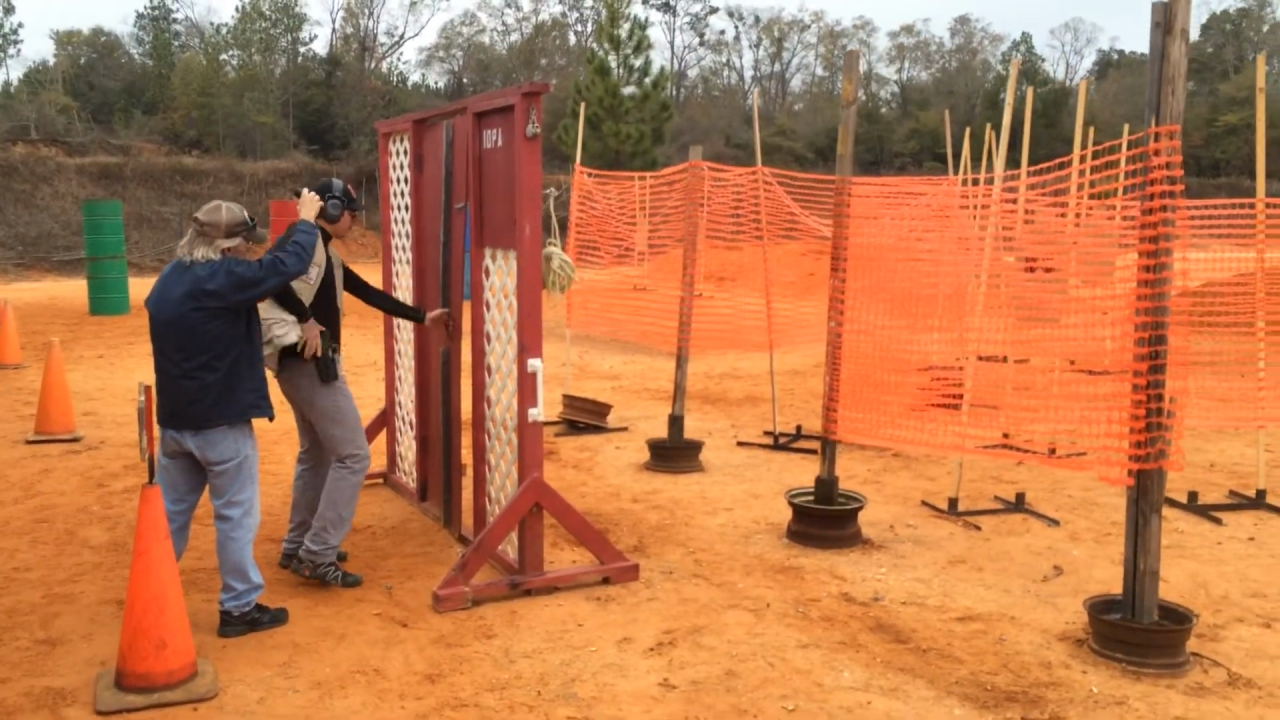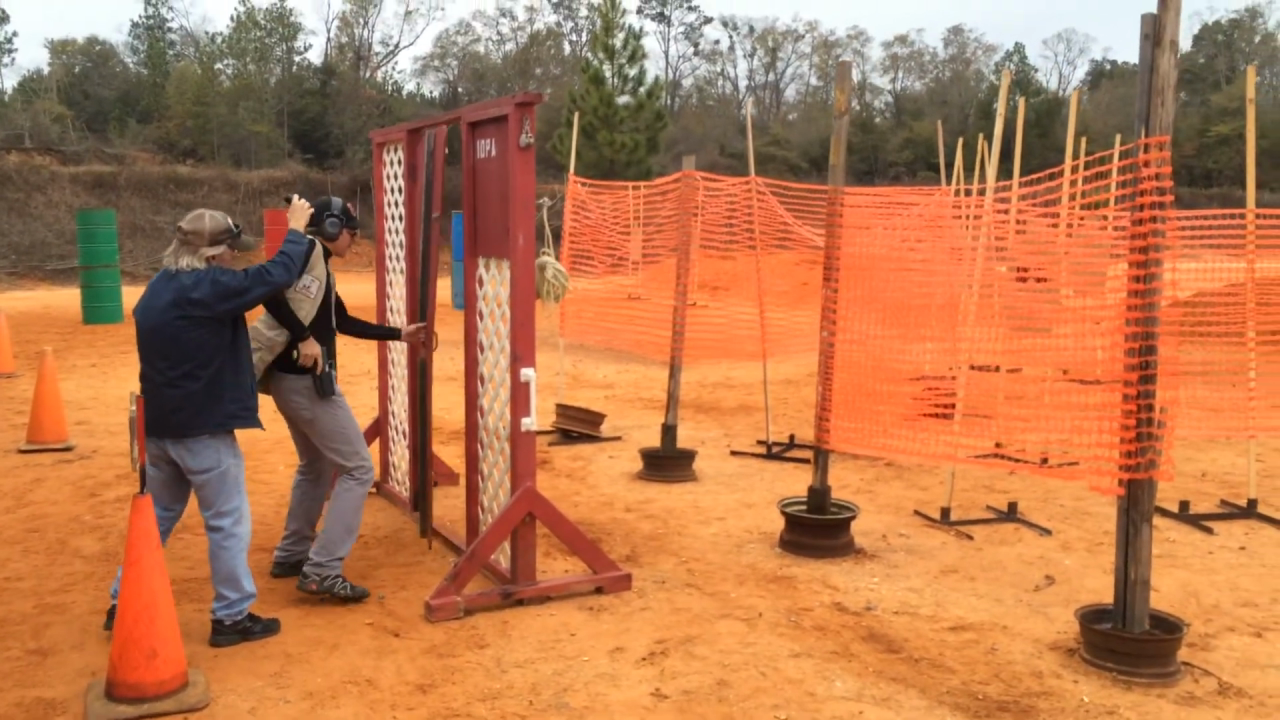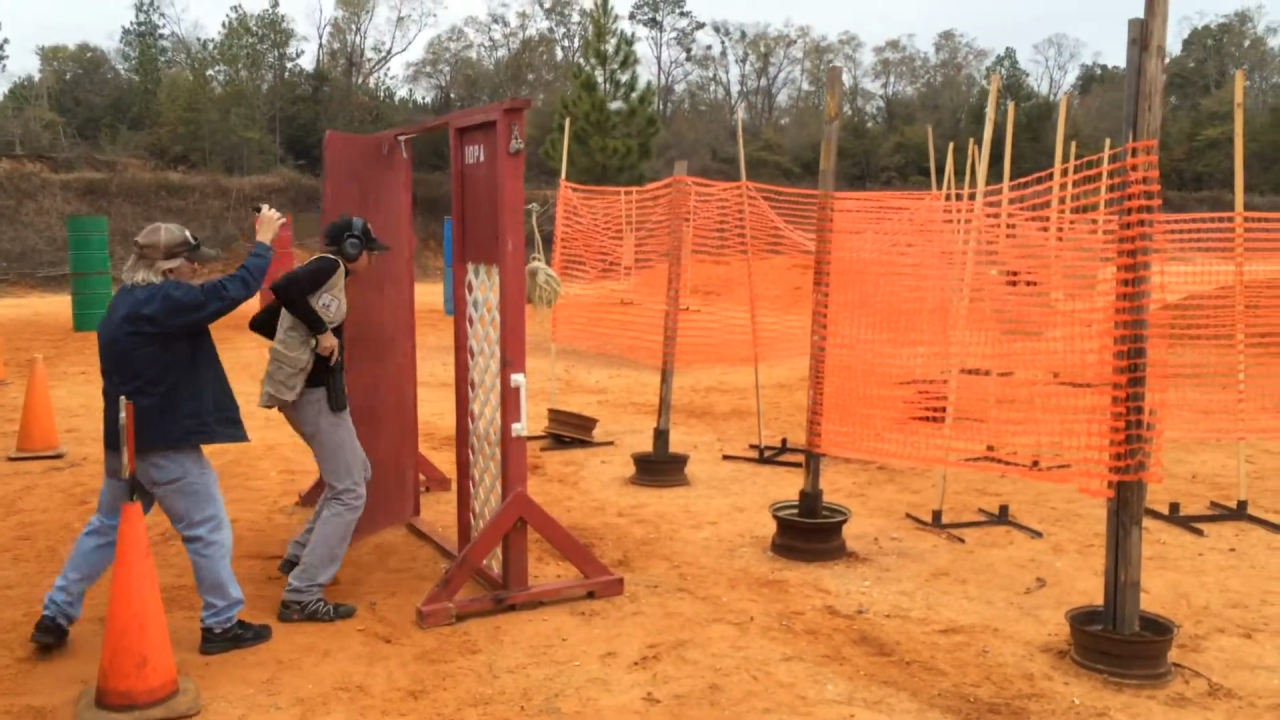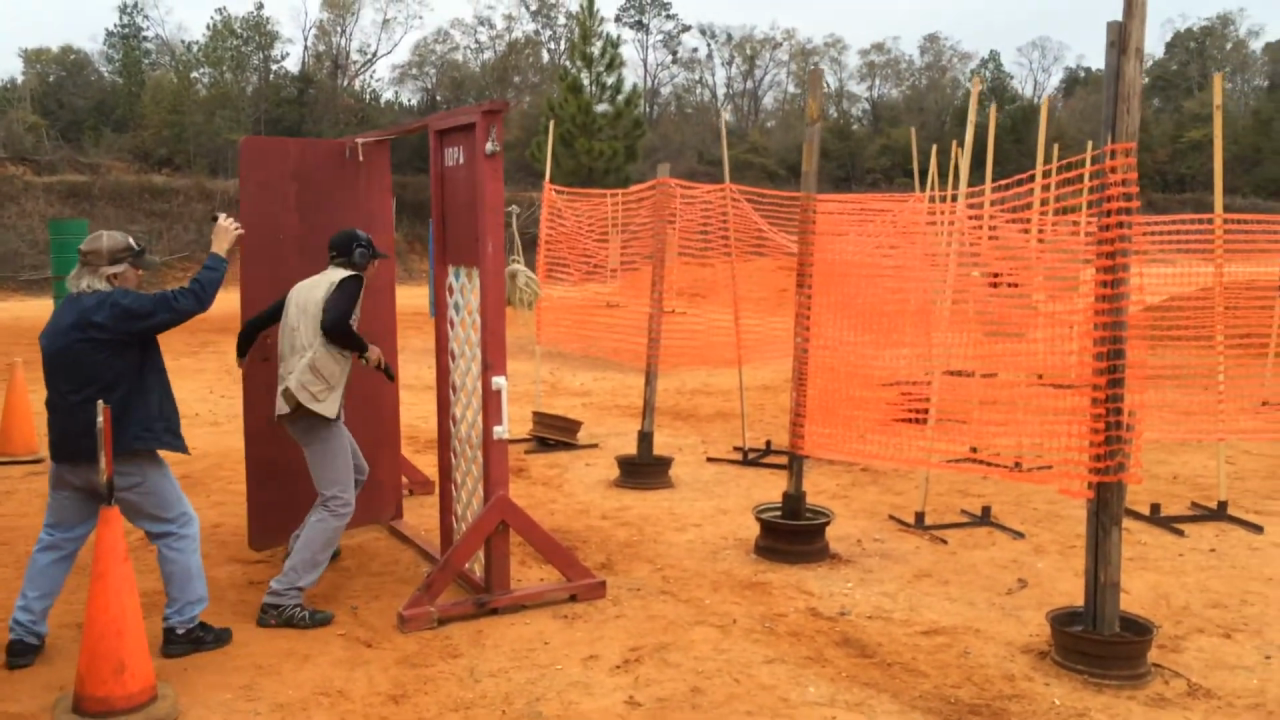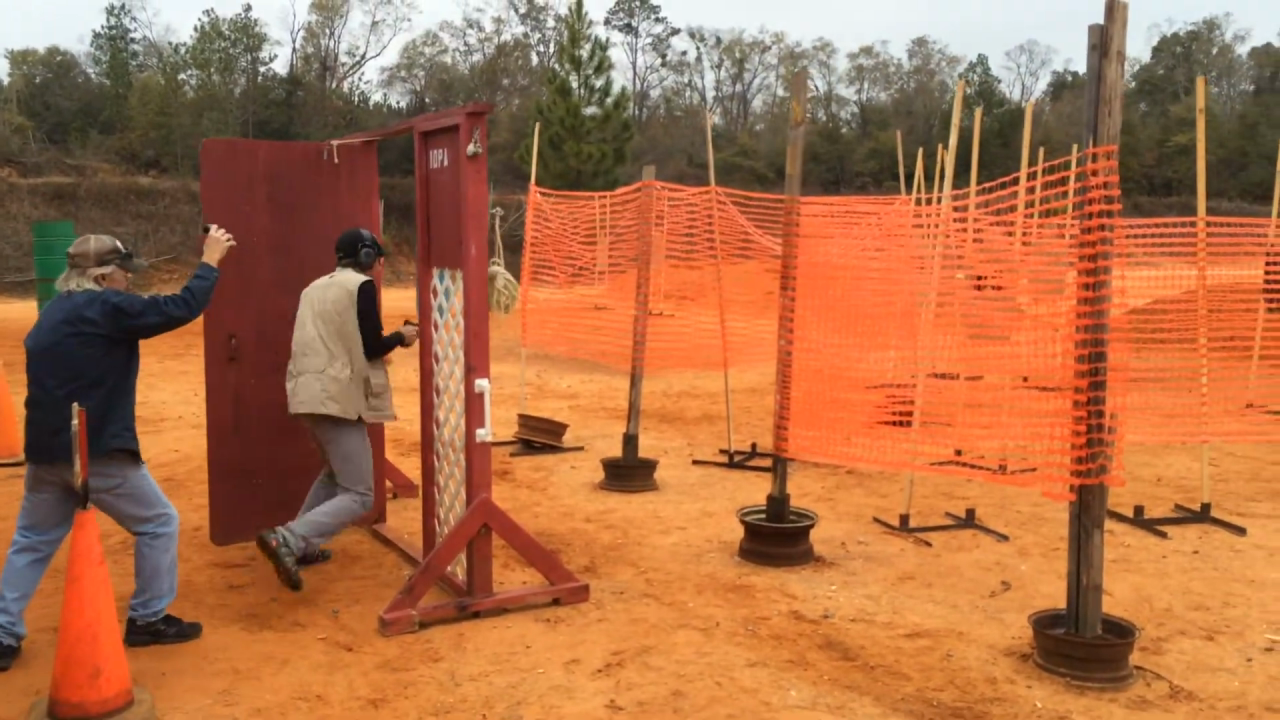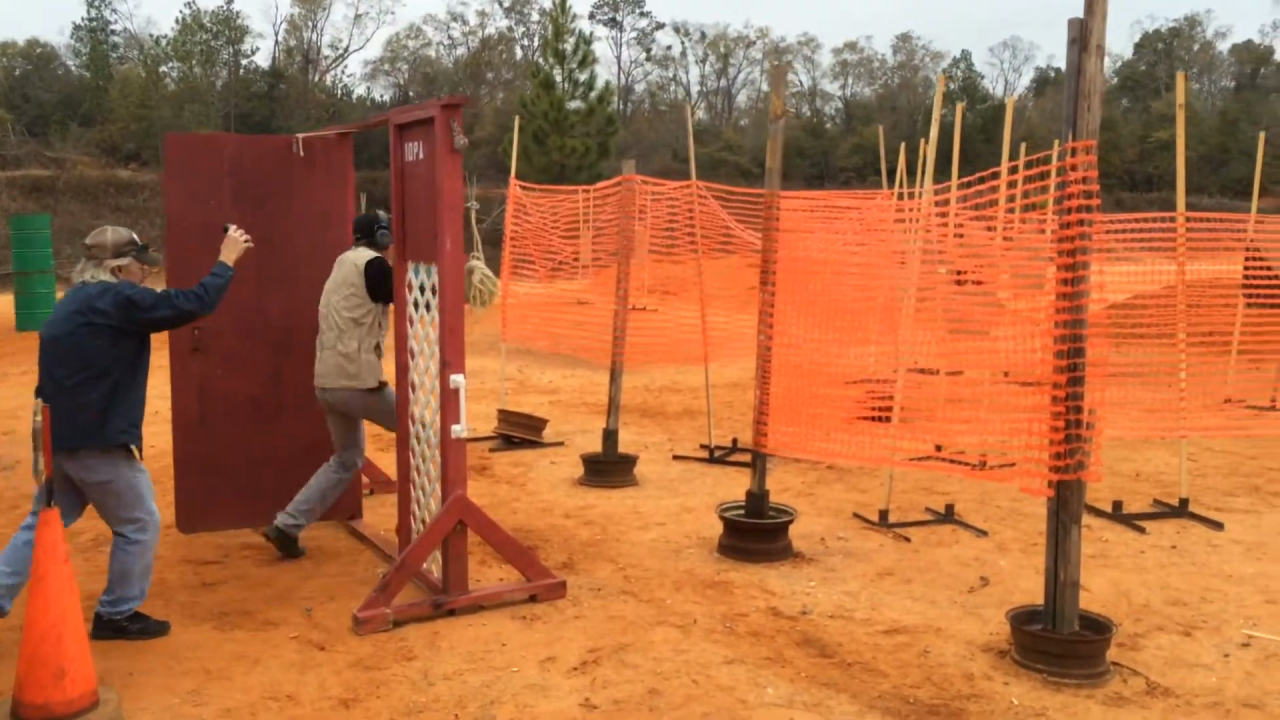
dt=0.2s
person 1, frame 1
left shoulder: (168, 279)
right shoulder: (226, 278)
right elbow: (291, 263)
right wrist: (306, 219)
left hip: (175, 420)
right hip: (222, 421)
left knee: (171, 511)
right knee: (237, 514)
right ankle: (239, 608)
person 1, frame 2
left shoulder: (158, 288)
right shoulder: (212, 288)
right elbow: (280, 273)
right wrist: (296, 229)
left hip: (159, 429)
right hip: (205, 430)
left knee: (156, 516)
right knee: (228, 522)
right ankle: (232, 618)
person 1, frame 3
left shoulder: (123, 303)
right shoulder: (169, 301)
right elbow: (239, 287)
right wrist: (264, 239)
left hip: (122, 442)
right hip: (169, 445)
left knee: (104, 528)
right knee: (208, 532)
left ankle: (55, 616)
right ankle: (222, 624)
person 1, frame 4
left shoulder: (65, 313)
right shoulder: (118, 308)
right elbow: (193, 299)
right wrist: (220, 249)
left hip: (69, 451)
right hip: (123, 450)
left knee: (57, 540)
right knee: (178, 527)
left ankle: (23, 635)
right ankle: (183, 627)
person 1, frame 5
left shoulder: (53, 313)
right shoulder: (108, 308)
right elbow: (183, 307)
right wrist: (211, 260)
left hip: (46, 452)
right hip: (98, 450)
right knee: (157, 524)
right ankle: (147, 618)
person 1, frame 6
left shoulder: (73, 304)
right shoulder: (116, 299)
right elbow: (193, 304)
right wrist: (227, 260)
left hip: (58, 439)
right hip: (97, 443)
left knee: (42, 527)
right knee: (139, 526)
right ankle: (117, 614)
person 2, frame 1
left shoulder: (329, 255)
left elbow: (370, 294)
left wrist: (423, 316)
right wrist: (305, 320)
left hip: (304, 366)
right hip: (308, 365)
left knee: (316, 456)
right knee: (353, 457)
left ankle: (298, 546)
right ankle: (319, 554)
person 2, frame 2
left shoulder: (319, 265)
right shoulder: (304, 250)
left elbow: (339, 324)
left wrist: (399, 334)
right wrist: (302, 338)
left hip: (298, 381)
right hip: (304, 381)
left knee: (317, 467)
right knee: (358, 469)
left ankle: (292, 556)
right ankle: (321, 571)
person 2, frame 3
left shoulder: (314, 273)
right shoulder: (329, 267)
left elbow: (261, 321)
right elbow: (282, 287)
left wrist: (288, 341)
right wrist: (321, 332)
left hip: (305, 391)
right hip: (314, 393)
left knee: (352, 476)
right knee: (348, 494)
left ankle: (301, 553)
right ankle: (301, 595)
person 2, frame 4
left shoulder: (300, 288)
right shoulder: (349, 281)
left elbow: (251, 326)
right elbow: (334, 325)
left wrist: (243, 356)
right wrist: (366, 347)
left hip: (295, 399)
right hip: (316, 398)
left knee: (356, 472)
right knee: (335, 504)
left ankle: (306, 548)
right ankle: (281, 601)
person 2, frame 5
left shoulder: (314, 288)
right shoulder: (362, 287)
right elbow: (374, 349)
right wrist: (404, 336)
left hip: (305, 396)
right hip: (338, 399)
left knee: (339, 474)
right knee: (357, 496)
left ankle: (298, 548)
right ankle: (285, 541)
person 2, frame 6
left shoulder: (345, 262)
right shoulder: (373, 264)
left hip: (327, 381)
right hip: (356, 377)
left knee: (347, 459)
left ankle: (285, 526)
